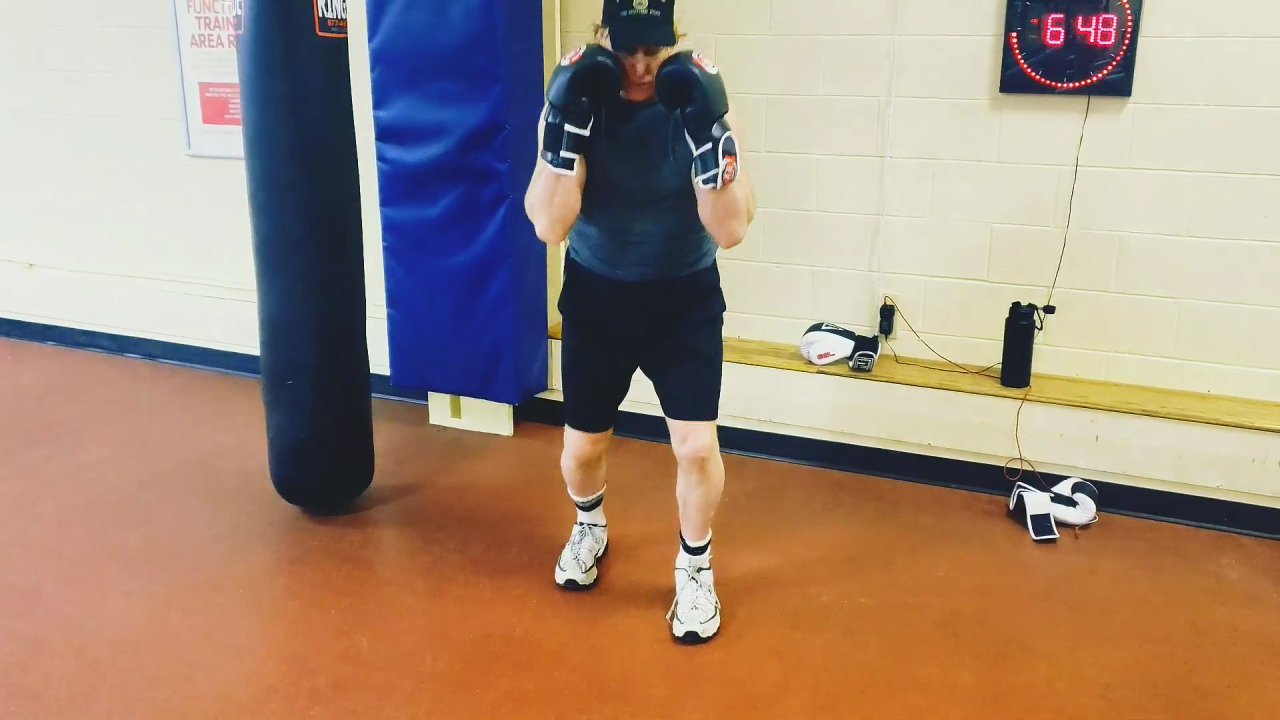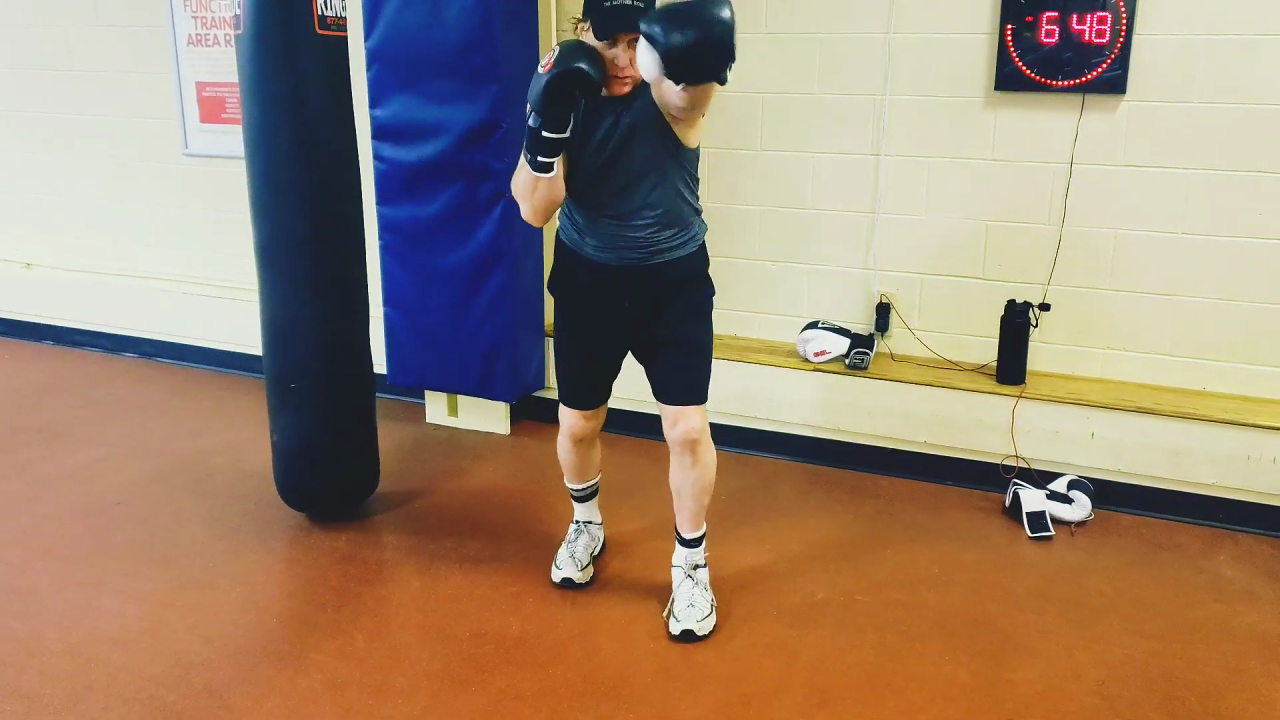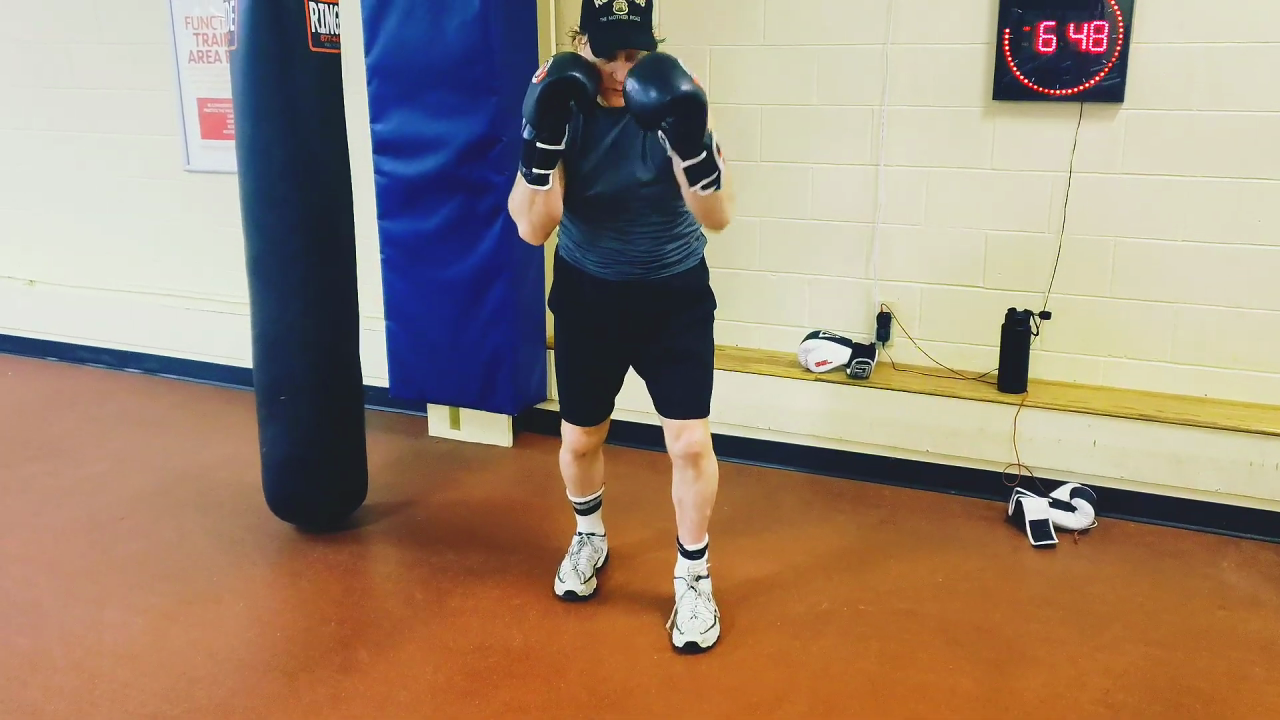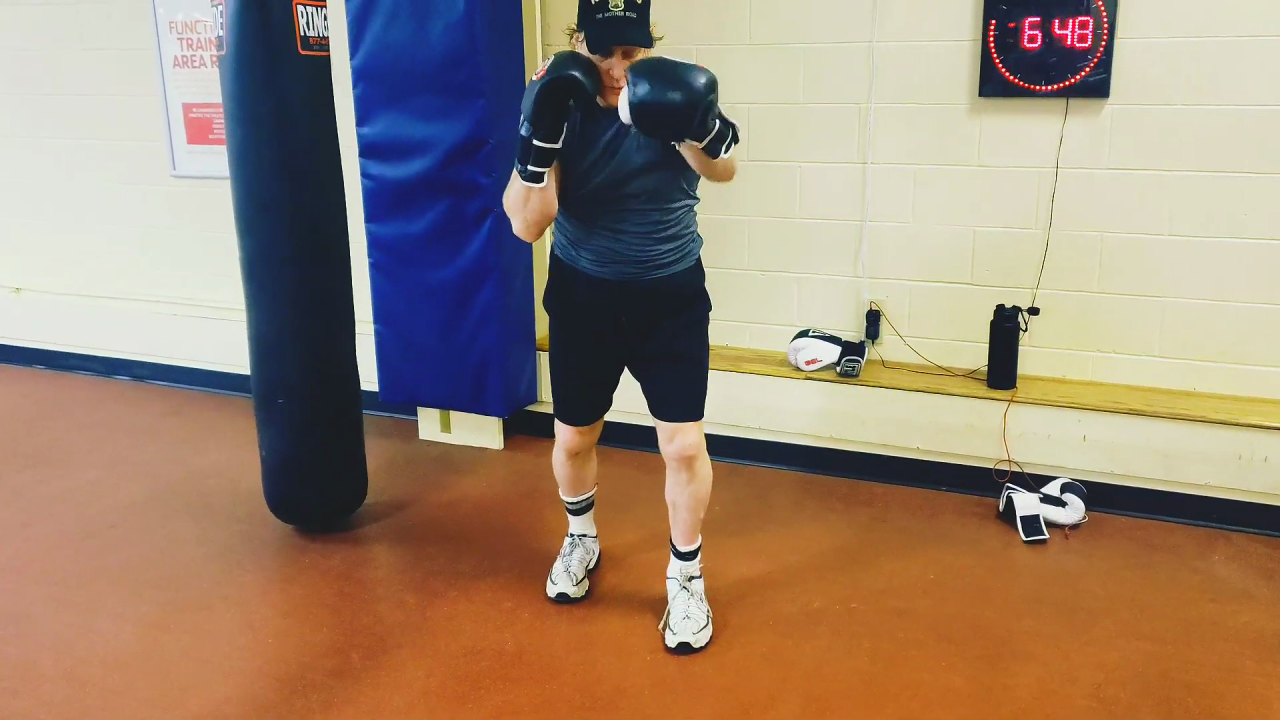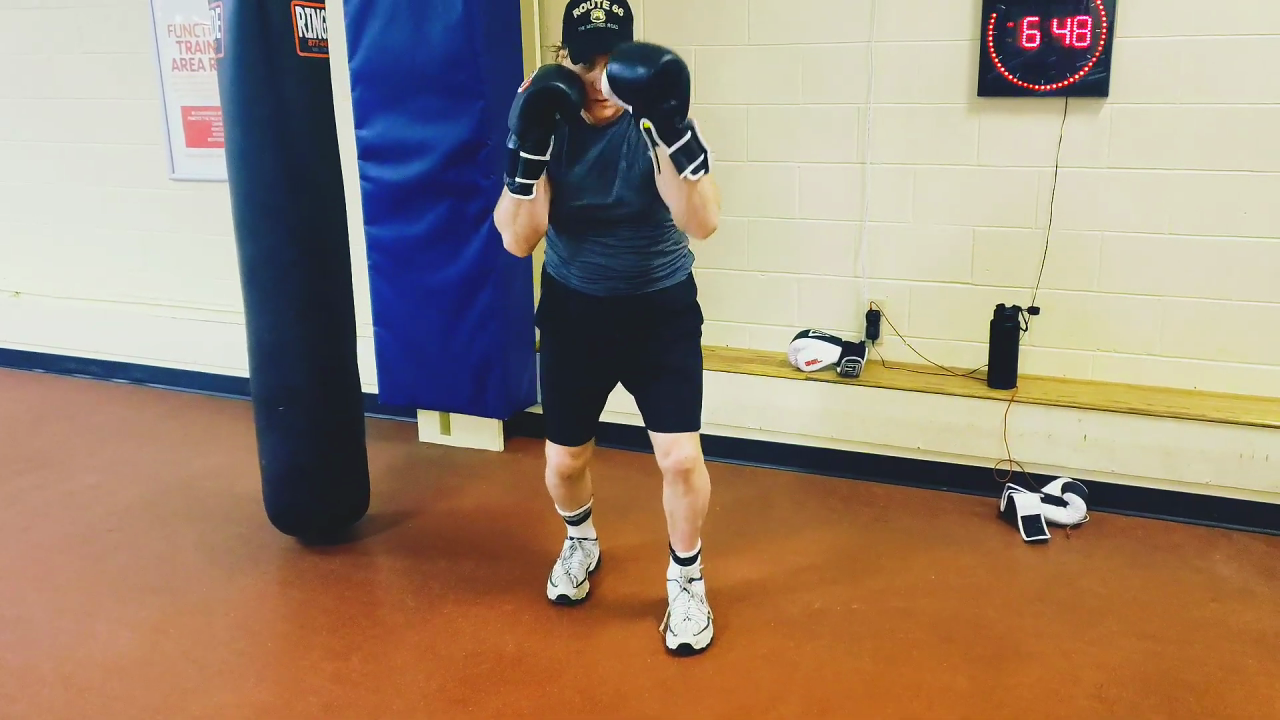
dt=1s
person 1, frame 1
left shoulder: (700, 105)
right shoulder: (574, 103)
left elbow: (730, 230)
right elbow: (550, 225)
left wrist: (709, 130)
right wrist: (566, 123)
left hip: (685, 299)
right hip: (598, 296)
left knee: (696, 446)
right knee: (583, 444)
left ankle: (694, 569)
right ankle: (590, 528)
person 1, frame 2
left shoulder: (669, 86)
right shoulder: (564, 94)
left elbow: (693, 83)
right elbow: (534, 209)
right wrist: (546, 123)
left hip: (673, 282)
right hip: (588, 280)
left knee: (687, 428)
right knee: (577, 422)
left ankle: (690, 565)
right ankle: (586, 524)
person 1, frame 3
left shoulder: (666, 110)
right shoulder: (563, 108)
left elbow: (716, 217)
right elbow: (533, 228)
left wrist: (691, 135)
right wrist: (541, 136)
left hip: (675, 297)
right hip: (588, 297)
left knee: (690, 443)
right knee: (580, 439)
left ankle: (694, 577)
right ankle: (589, 537)
person 1, frame 4
left shoulder: (663, 104)
right shoulder: (559, 105)
left elbow: (724, 167)
right elbow: (526, 225)
left wrist: (702, 127)
right wrist: (538, 134)
left hip: (669, 299)
right hip: (582, 297)
left knee: (684, 446)
right knee: (572, 438)
left ankle: (686, 576)
right ankle: (581, 538)
person 1, frame 5
left shoulder: (656, 122)
right shoulder: (546, 127)
left elbow: (702, 223)
right elbow: (518, 240)
left wrist: (674, 128)
right wrist: (528, 148)
left hip: (661, 313)
right hip: (575, 314)
left knee: (682, 459)
right knee: (564, 459)
left ankle: (685, 580)
right ankle: (580, 542)
